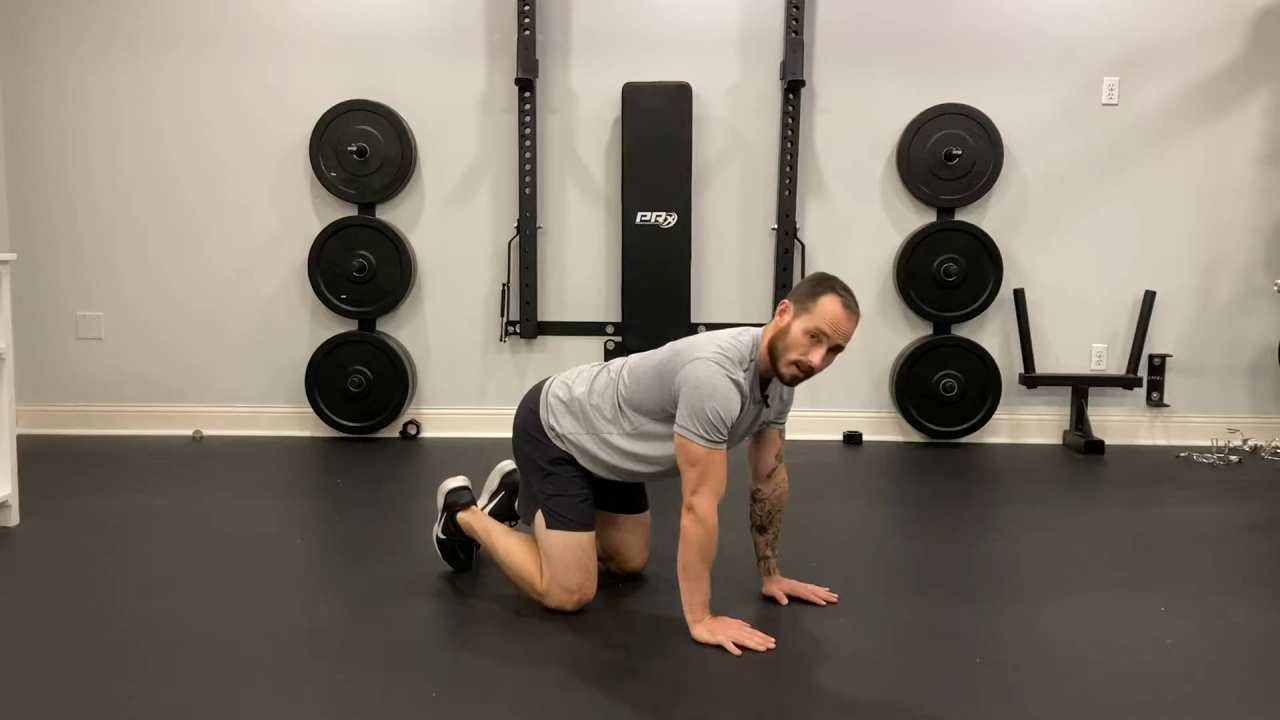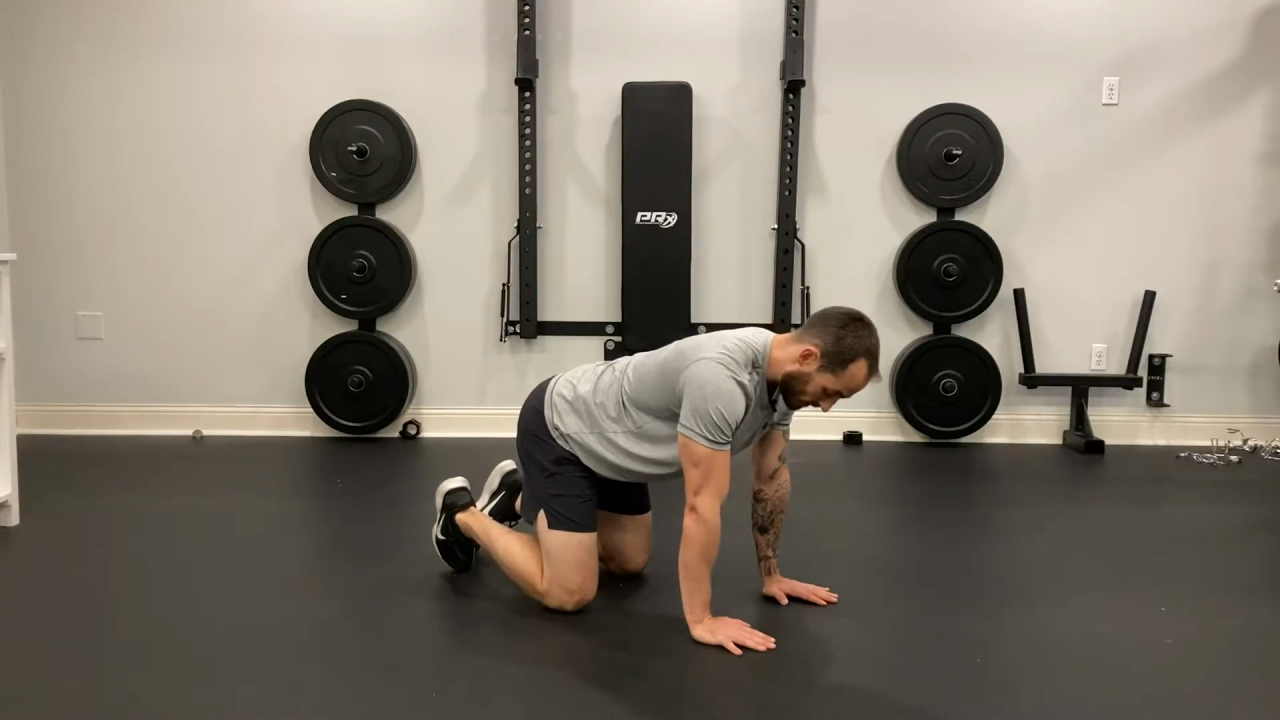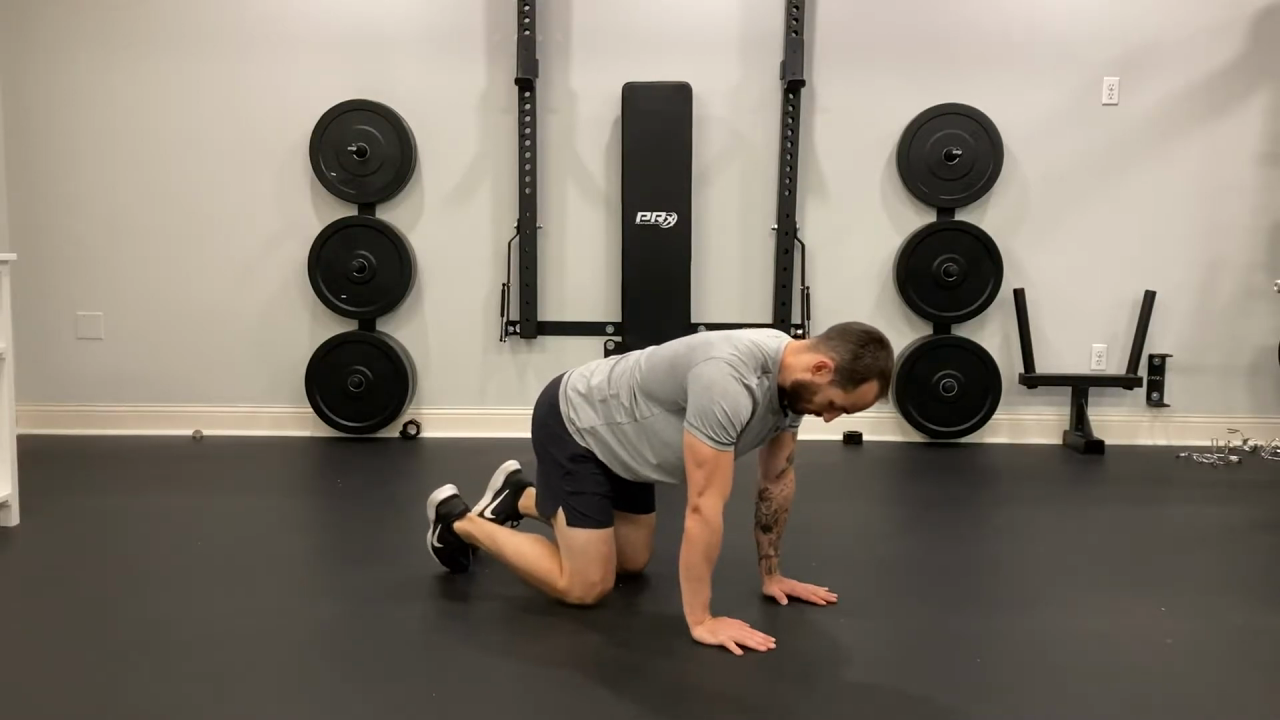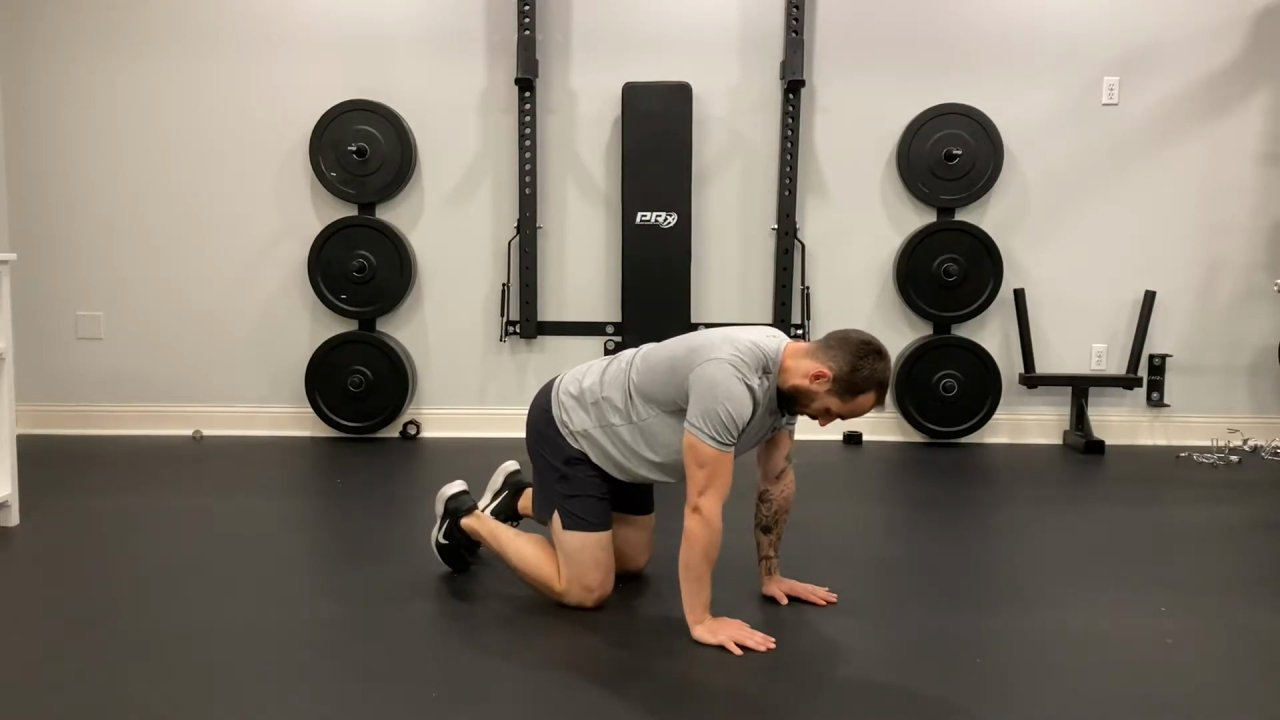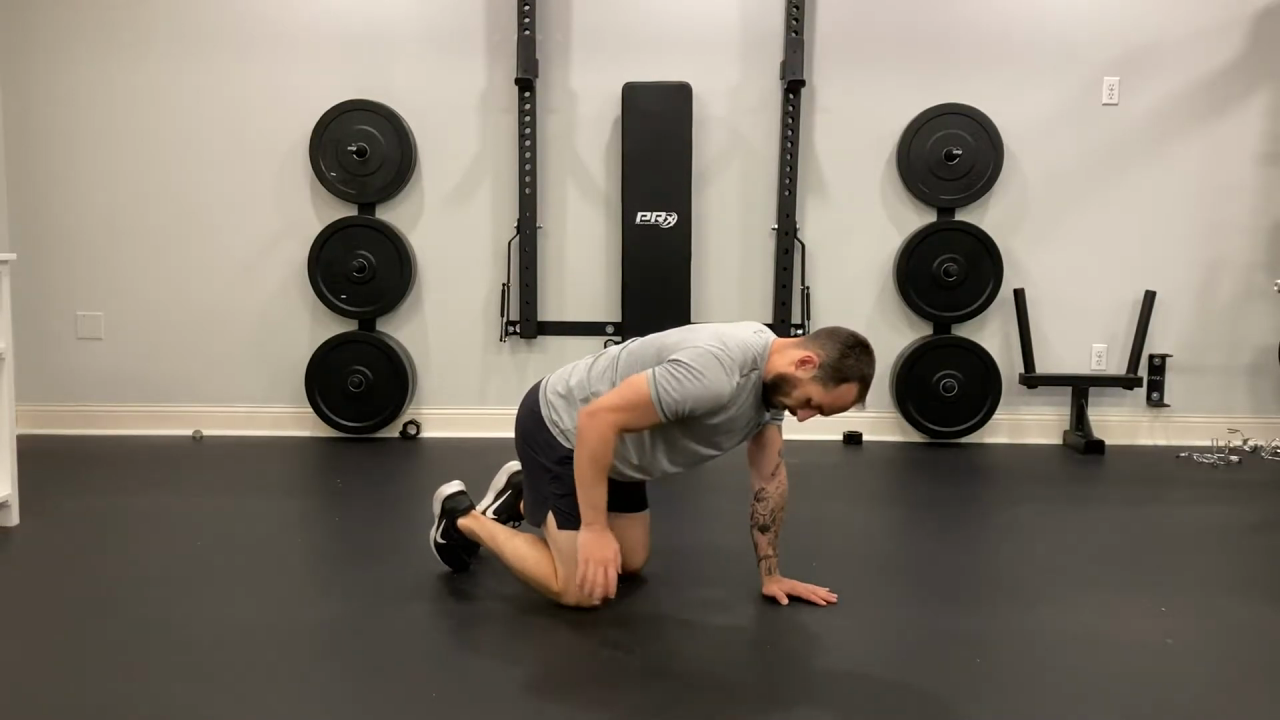
dt=1s
person 1, frame 1
left shoulder: (781, 374)
right shoulder: (715, 375)
left elbow: (769, 478)
right elbow: (699, 506)
left wrist: (770, 574)
right wrist: (700, 620)
left hip: (602, 438)
right hip: (554, 428)
left knee: (630, 564)
right knee: (569, 593)
left ankle: (519, 493)
right ankle: (463, 515)
person 1, frame 2
left shoulder: (782, 372)
right shoulder: (721, 378)
left elbow: (771, 478)
right elbow: (702, 507)
left wrist: (771, 574)
right wrist: (701, 619)
left hip: (606, 437)
right hip: (558, 429)
left knee: (629, 563)
right knee: (569, 593)
left ankle: (517, 496)
right ankle: (462, 515)
person 1, frame 3
left shoulder: (792, 374)
right shoulder: (729, 380)
left elbow: (777, 479)
right elbow: (704, 507)
left wrist: (771, 573)
right wrist: (701, 620)
left hip: (615, 432)
right hip: (573, 424)
left knee: (632, 562)
right knee: (585, 586)
left ankle: (518, 496)
right ankle: (458, 520)
person 1, frame 4
left shoulder: (788, 370)
right shoulder: (730, 380)
left elbow: (777, 480)
right elbow: (703, 507)
left wrist: (770, 574)
right wrist: (700, 620)
left hip: (615, 434)
right hip: (568, 426)
left knee: (631, 563)
right knee: (586, 589)
left ankle: (518, 496)
right ankle: (465, 517)
person 1, frame 5
left shoulder: (773, 372)
right shoulder: (714, 372)
left elbow: (769, 476)
right elbow: (596, 419)
left wrist: (770, 574)
right wrist: (595, 529)
left hip: (604, 434)
right hip: (559, 424)
left knee: (628, 562)
right knee: (584, 588)
left ankle: (521, 497)
right ankle: (462, 519)
